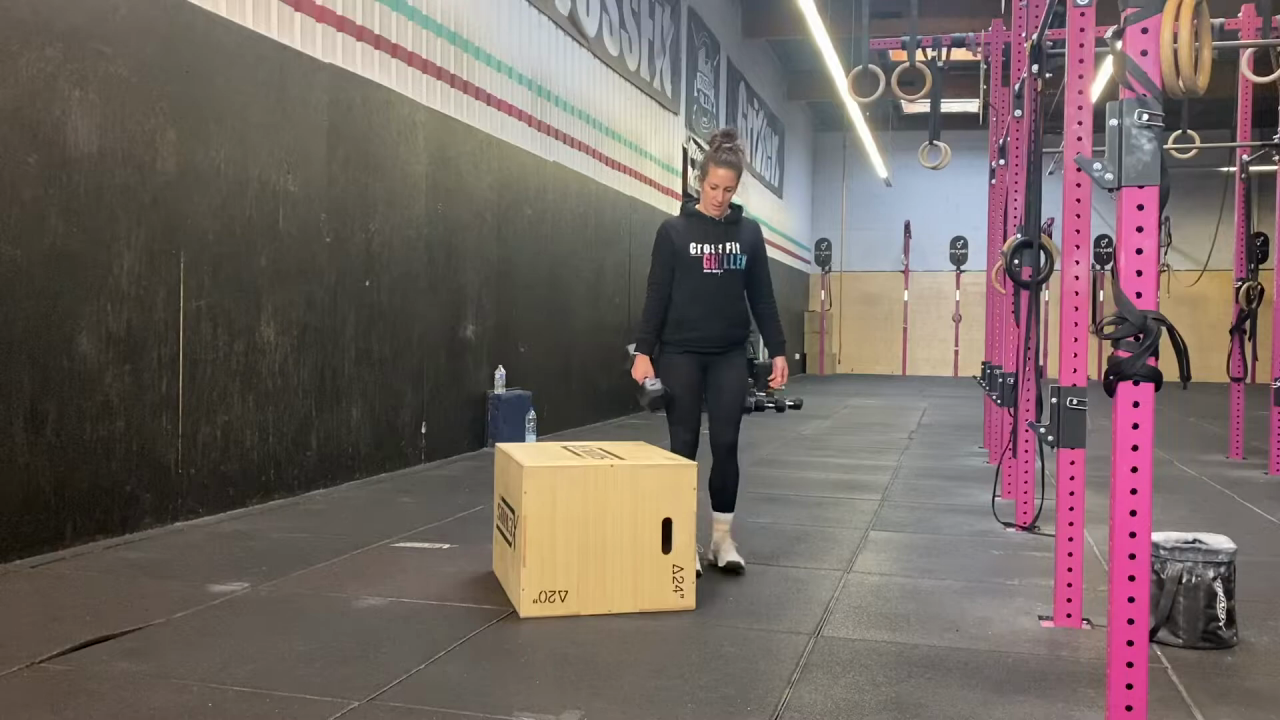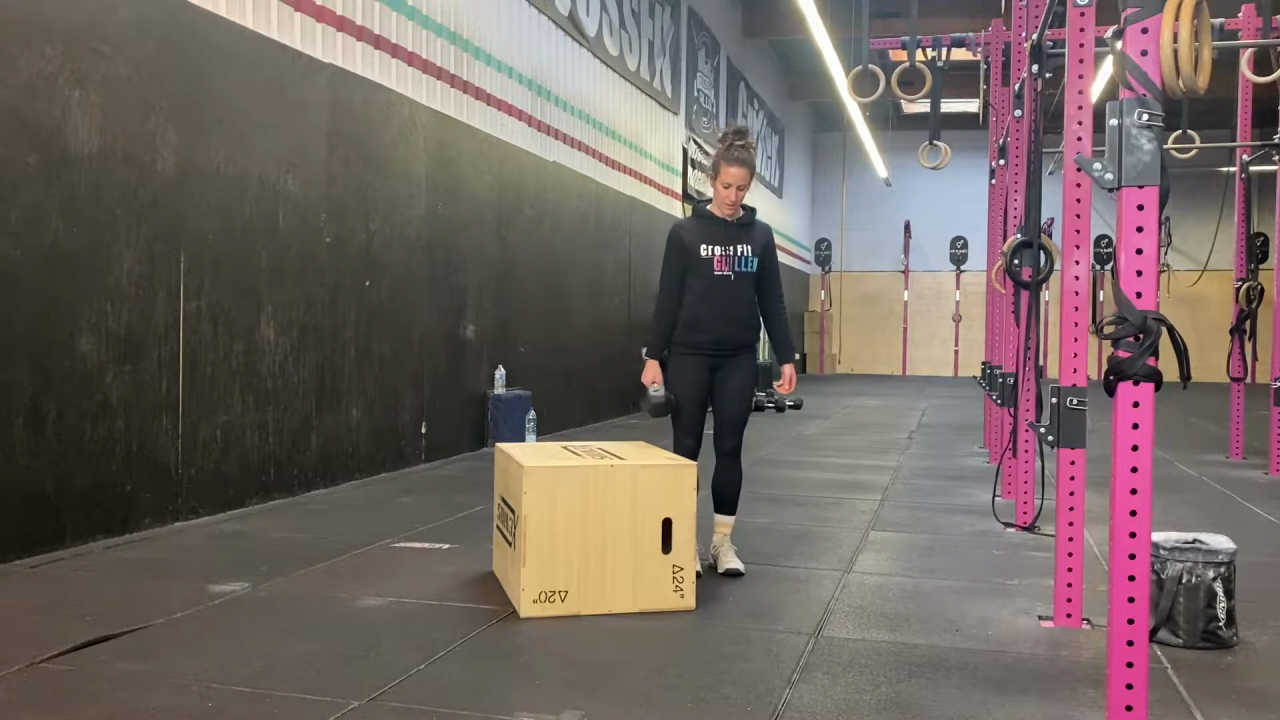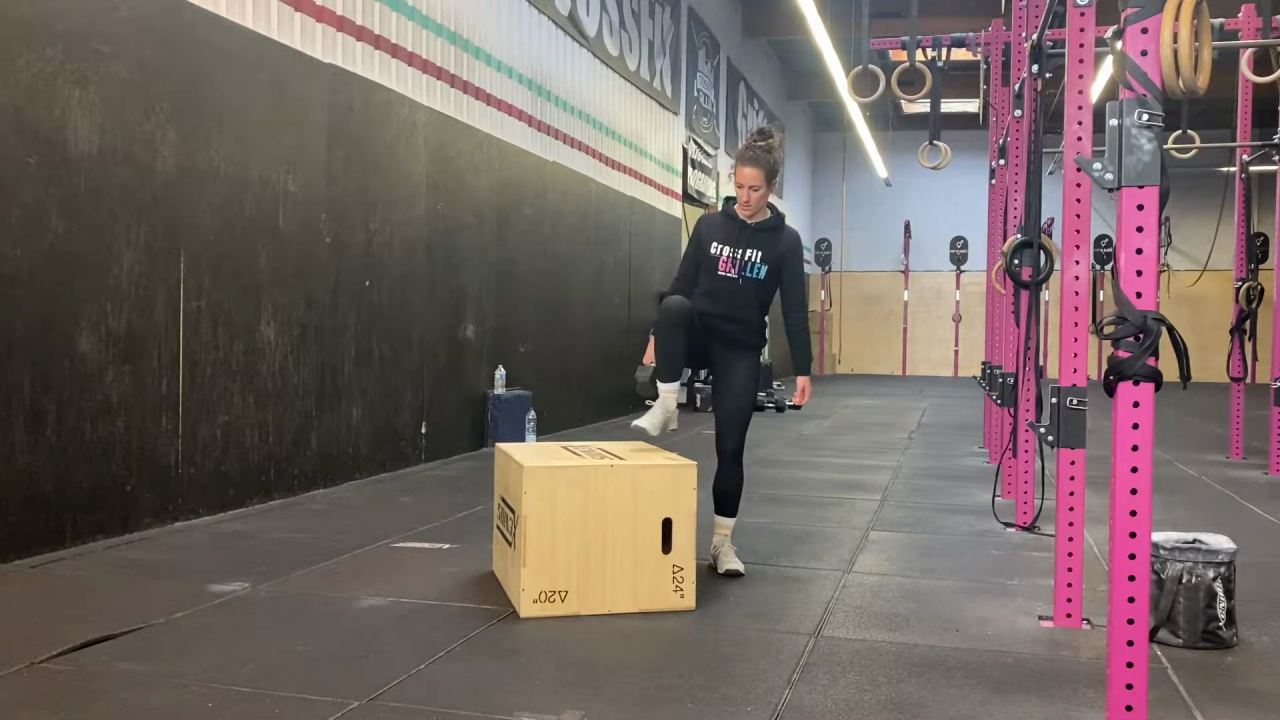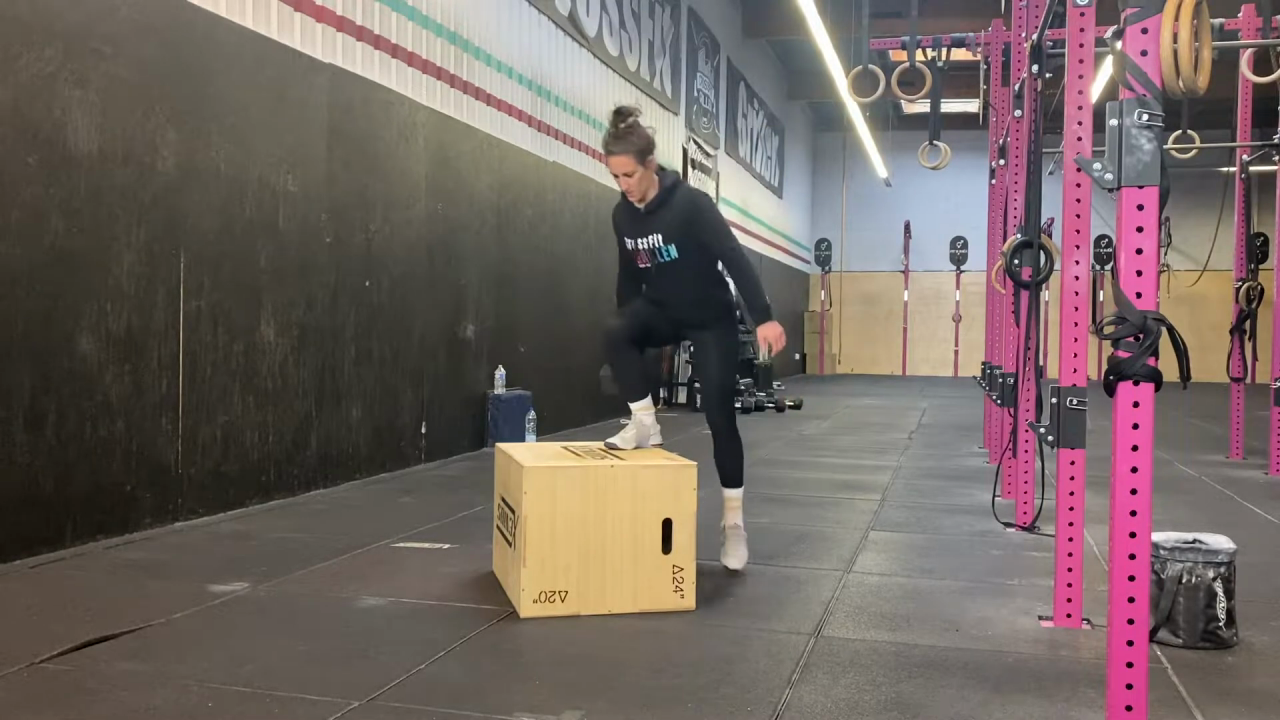
dt=0.7s
person 1, frame 1
left shoulder: (749, 232)
right shoulder: (673, 230)
left elbow: (762, 297)
right elbow: (657, 294)
left wrist: (778, 350)
right wrist: (643, 351)
left hip: (729, 355)
right hip: (680, 353)
left knee: (727, 445)
right knee: (684, 445)
left ankle: (722, 537)
person 1, frame 2
left shoulder: (760, 234)
right shoulder: (685, 232)
left elbow: (772, 301)
right elbow: (667, 298)
left wrist: (786, 357)
right wrist: (653, 357)
left hip: (739, 358)
right hip: (689, 355)
left knee: (729, 449)
right knee: (686, 448)
left ankle: (723, 541)
person 1, frame 3
left shoulder: (785, 240)
right shoulder: (710, 224)
left elbow: (795, 308)
right elbow: (683, 282)
left wrist: (803, 369)
right wrist: (658, 337)
left hip: (741, 351)
right hip: (699, 335)
left knee: (731, 447)
right knee: (673, 306)
left ankle: (722, 541)
right ankle: (667, 407)
person 1, frame 4
left shoulder: (690, 202)
right shoulder: (623, 214)
left elbow: (735, 260)
right elbow: (628, 275)
left wrist: (764, 319)
right wrist: (627, 337)
left hip: (711, 319)
right hip: (661, 313)
left knee: (719, 418)
right knee: (616, 332)
left ankle: (732, 520)
right ankle: (644, 421)
